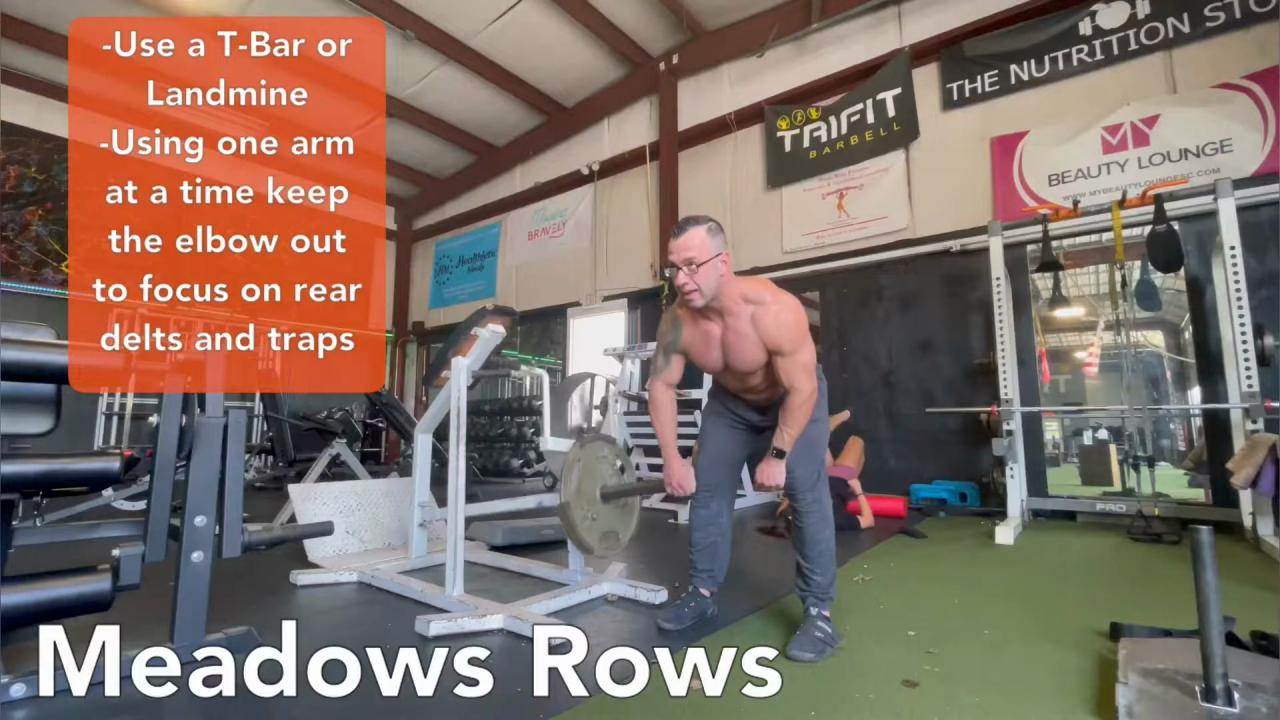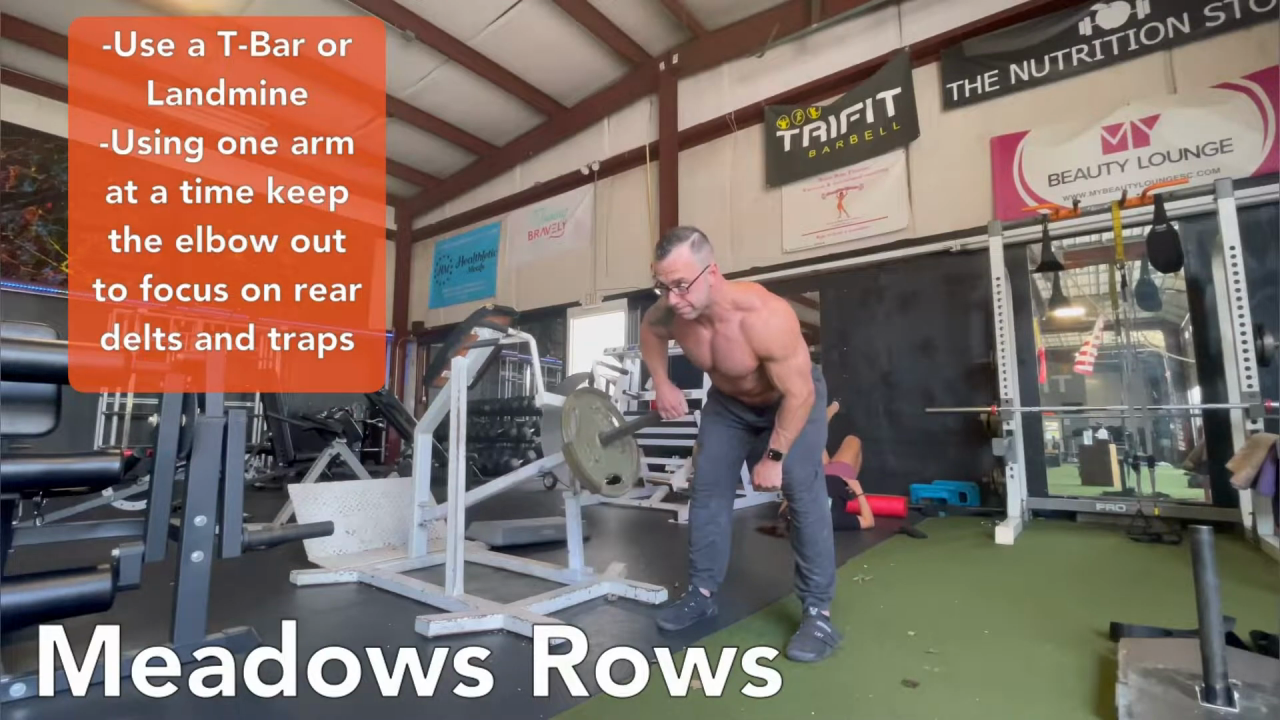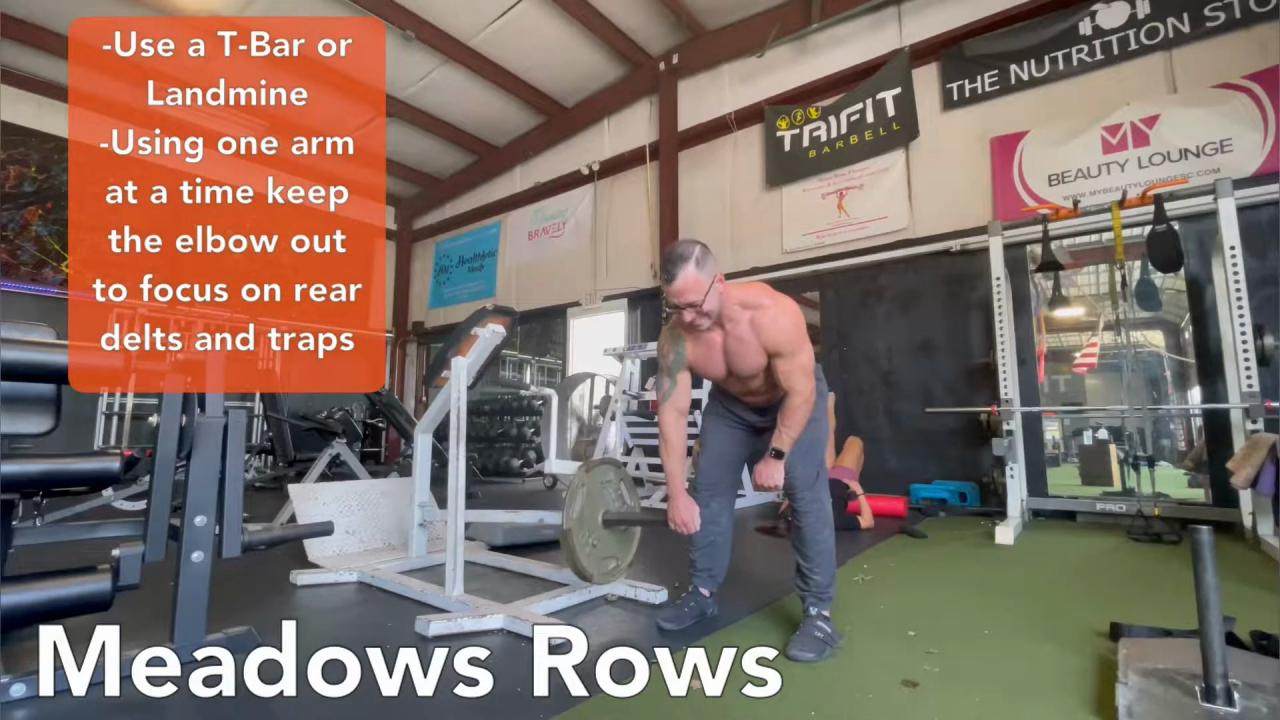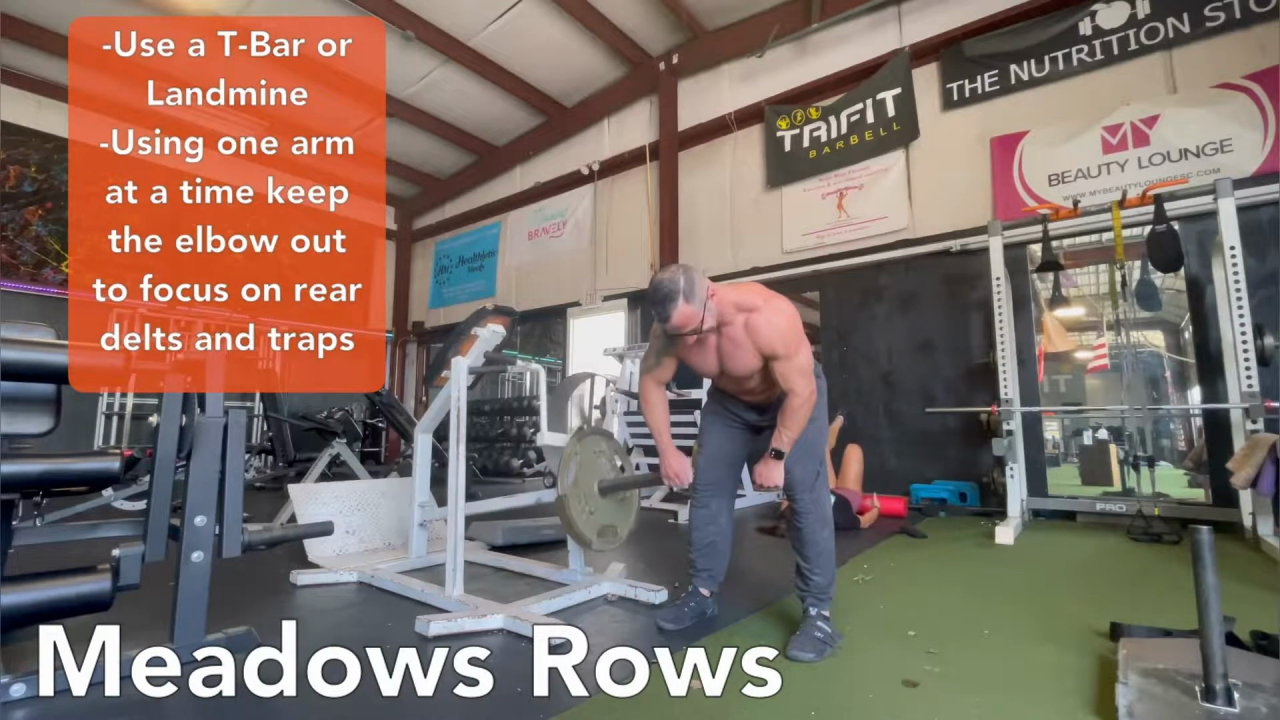
dt=1s
person 1, frame 1
left shoulder: (774, 310)
right shoulder: (678, 321)
left elbow: (802, 391)
right elbow: (662, 385)
left wrist: (778, 455)
right wrist: (672, 459)
left hip: (794, 397)
right hip: (729, 400)
left knee: (807, 493)
right knee: (706, 489)
left ankle: (819, 613)
right ankle: (703, 593)
person 1, frame 2
left shoulder: (764, 317)
right shoulder: (673, 312)
left elbow: (799, 394)
right elbow: (647, 329)
left wrist: (775, 456)
right wrist: (662, 384)
left hip: (794, 397)
right hip: (728, 401)
left knee: (803, 493)
right knee: (707, 490)
left ankle: (817, 611)
right ankle: (702, 593)
person 1, frame 3
left shoulder: (773, 314)
right shoulder: (676, 336)
left elbow: (801, 392)
right elbow: (672, 413)
left wrist: (776, 455)
right wrist: (677, 494)
left hip: (794, 397)
right hip: (730, 403)
left knee: (805, 494)
right knee: (707, 490)
left ankle: (819, 612)
right ankle: (702, 593)
person 1, frame 4
left shoulder: (768, 316)
right shoulder: (671, 330)
left elbow: (802, 392)
right elbow: (651, 382)
left wrist: (776, 455)
right wrist: (667, 449)
left hip: (794, 396)
right hip: (728, 401)
left knee: (806, 493)
right knee: (707, 489)
left ankle: (818, 612)
right ankle: (703, 592)
